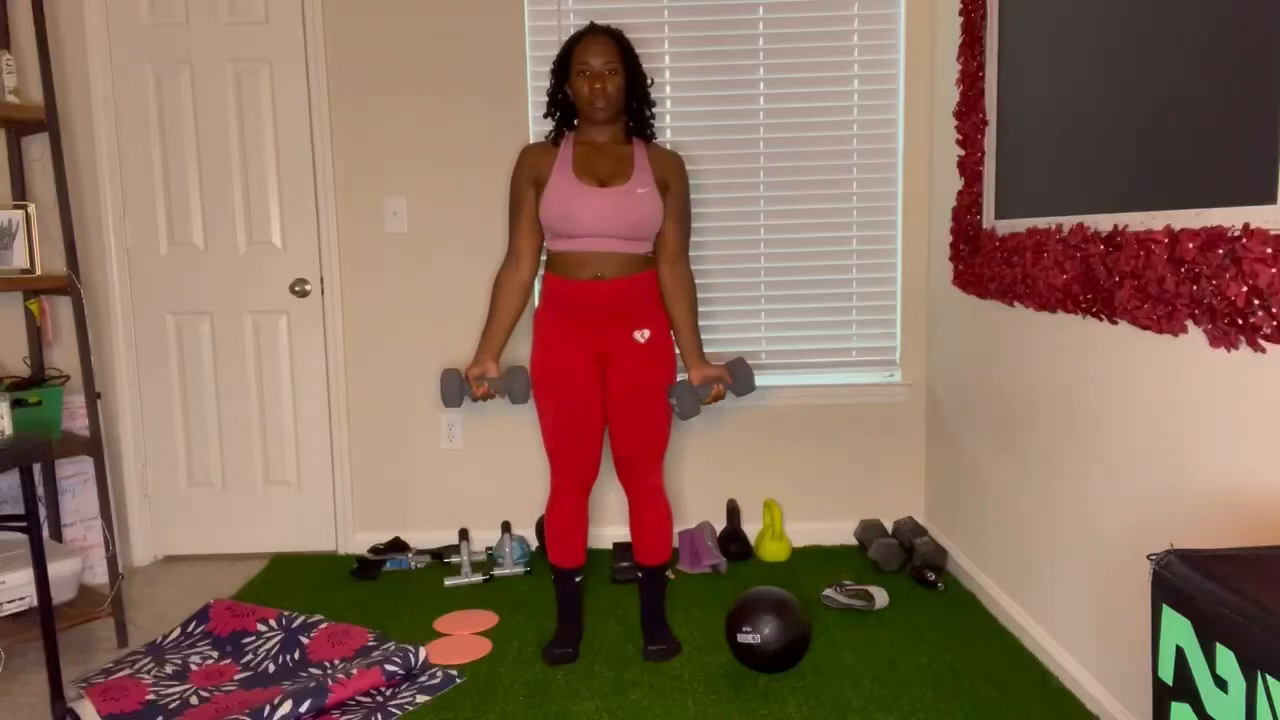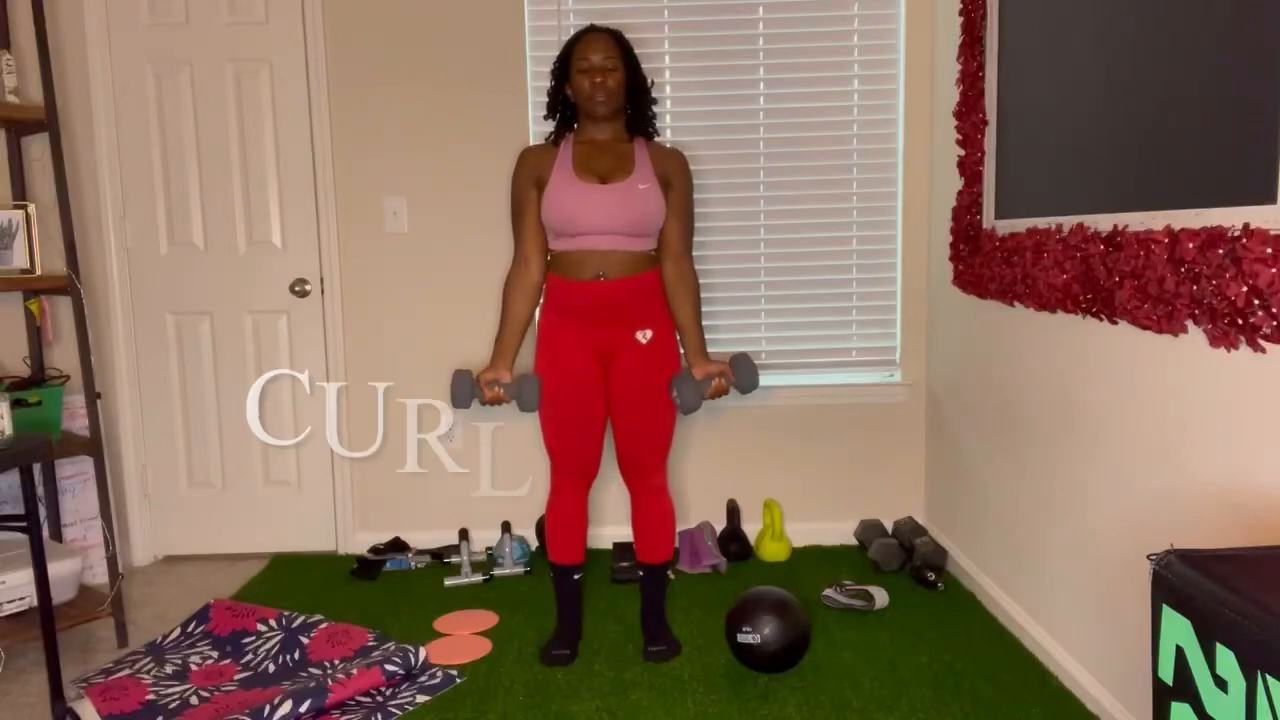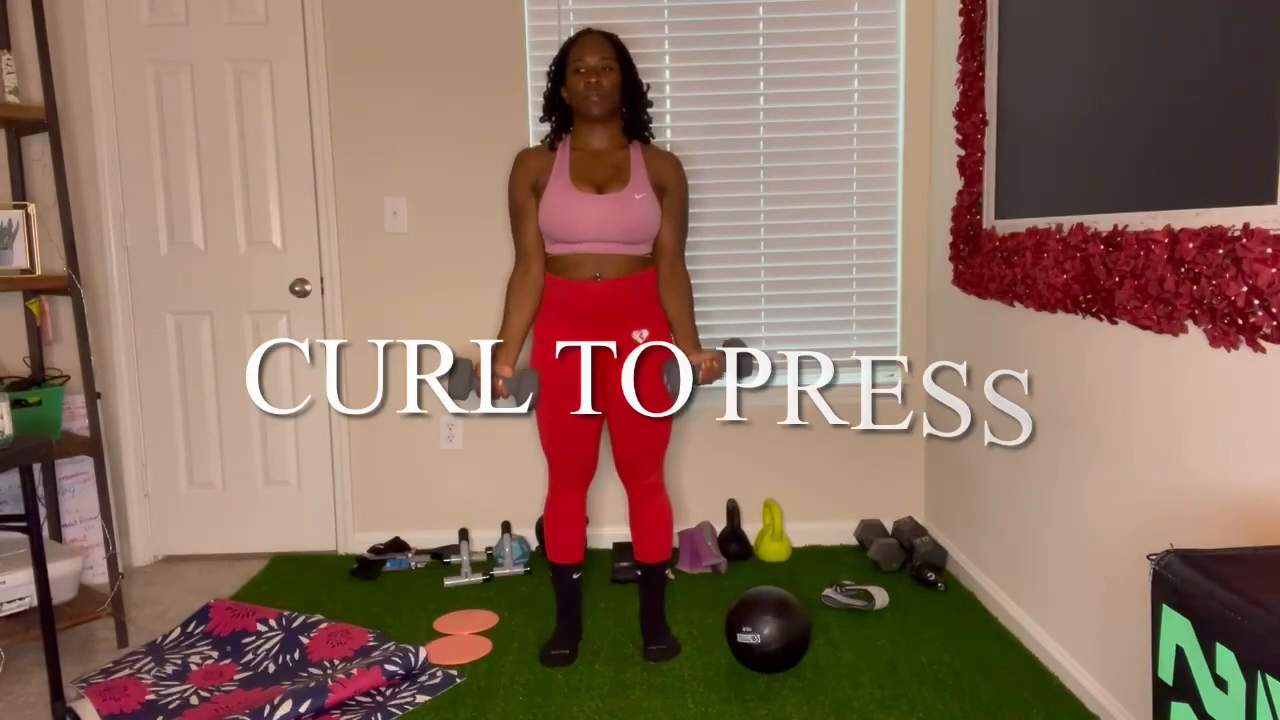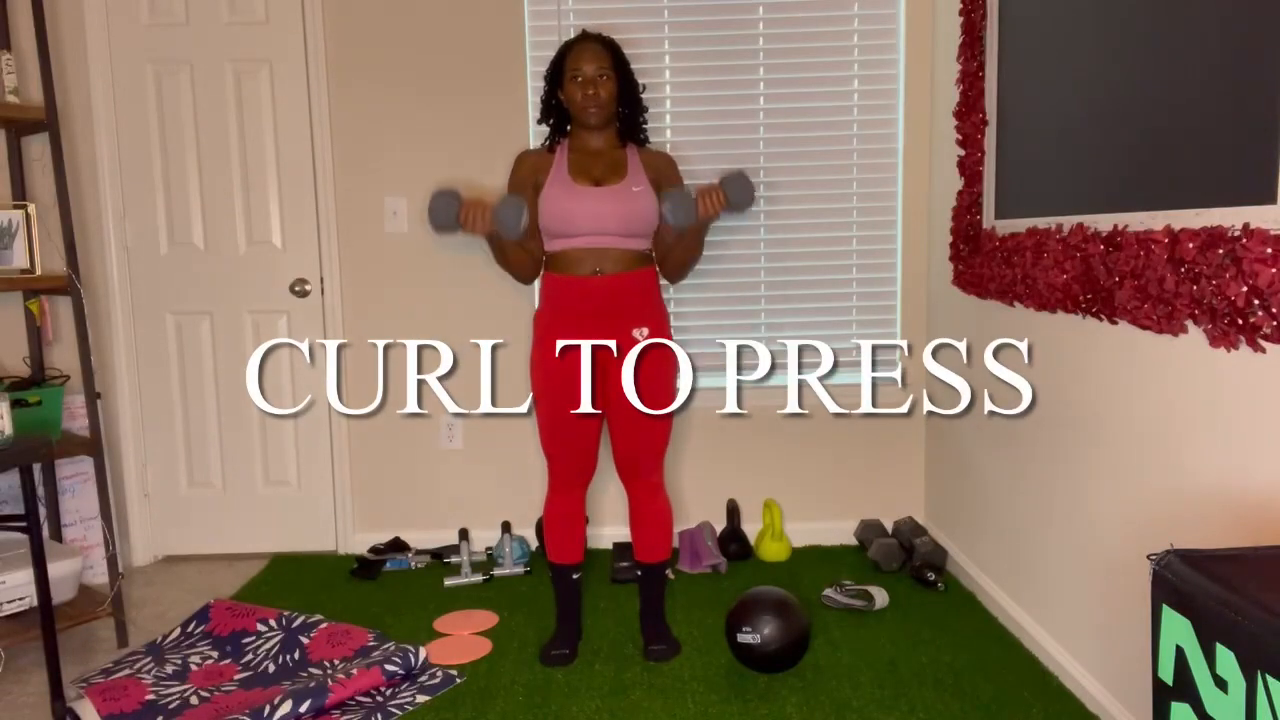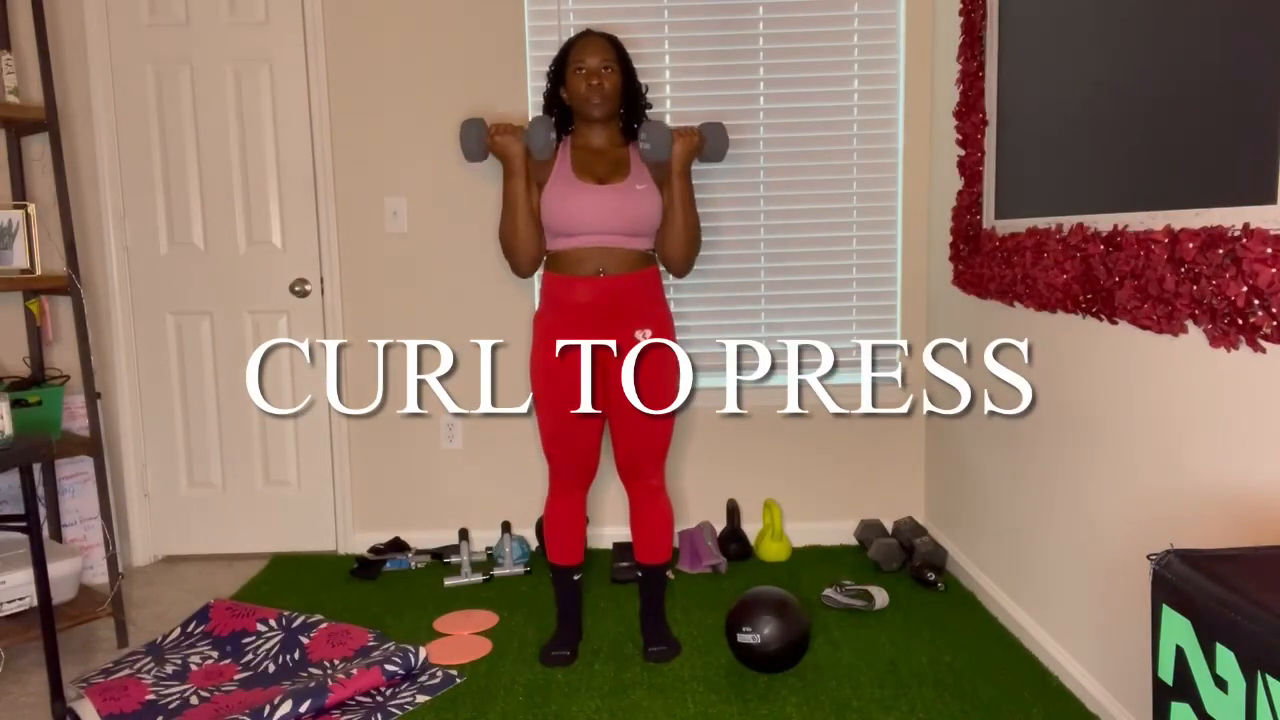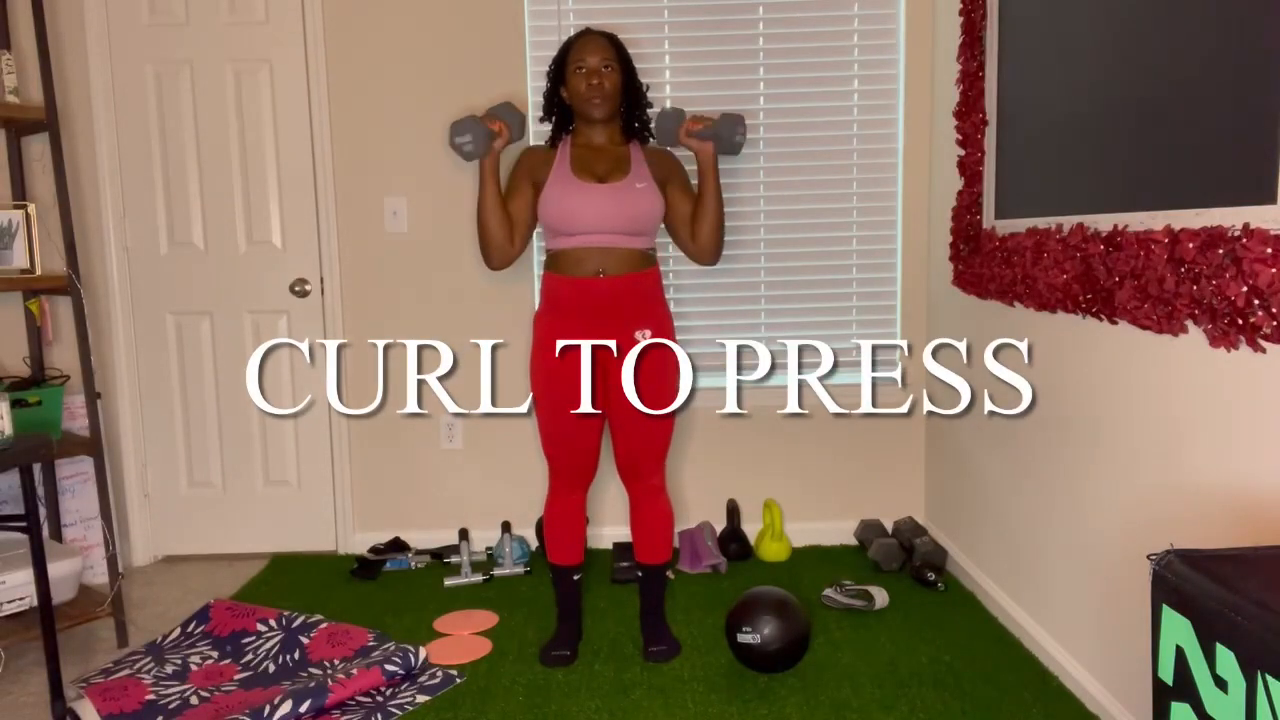
dt=0.4s
person 1, frame 1
left shoulder: (662, 165)
right shoulder: (537, 163)
left elbow: (673, 265)
right elbow: (519, 263)
left wrist: (695, 357)
right wrist: (489, 352)
left hip: (640, 328)
right hip: (564, 328)
left knee: (643, 476)
right knee: (570, 478)
left ankle: (654, 616)
right ankle: (569, 620)
person 1, frame 2
left shoulder: (665, 164)
right shoulder: (539, 164)
left elbow: (677, 263)
right elbow: (527, 265)
left wrist: (697, 353)
right wrist: (502, 359)
left hip: (644, 327)
right hip: (566, 328)
left knee: (649, 477)
right knee: (568, 479)
left ankle: (654, 616)
right ankle: (567, 620)
person 1, frame 3
left shoulder: (660, 168)
right shoulder: (534, 167)
left elbow: (670, 267)
right elbow: (529, 269)
left wrist: (692, 345)
right wrist: (506, 353)
left hip: (640, 329)
right hip: (562, 332)
left knee: (644, 475)
right knee: (566, 478)
left ankle: (653, 615)
right ankle: (567, 620)
person 1, frame 4
left shoulder: (656, 164)
right shoulder: (533, 166)
left elbow: (674, 267)
right elbow: (526, 268)
left wrist: (698, 220)
right wrist: (491, 231)
left hip: (639, 326)
right hip: (563, 329)
left knee: (644, 475)
right knee: (567, 478)
left ankle: (653, 615)
right ankle: (567, 619)
person 1, frame 5
left shoulder: (654, 163)
right shoulder: (541, 163)
left elbow: (679, 261)
right elbow: (522, 260)
left wrist: (681, 169)
right wrist: (513, 169)
left hip: (642, 328)
right hip: (564, 330)
left knee: (645, 477)
right knee: (568, 479)
left ankle: (654, 615)
right ankle: (568, 620)
person 1, frame 6
left shoulder: (657, 162)
right shoulder: (538, 163)
left elbow: (705, 247)
right elbow: (498, 251)
left wrist: (707, 160)
right wrist: (488, 162)
left hip: (641, 326)
right hip: (564, 329)
left knee: (645, 477)
right knee: (567, 479)
left ankle: (654, 615)
right ankle: (567, 619)
